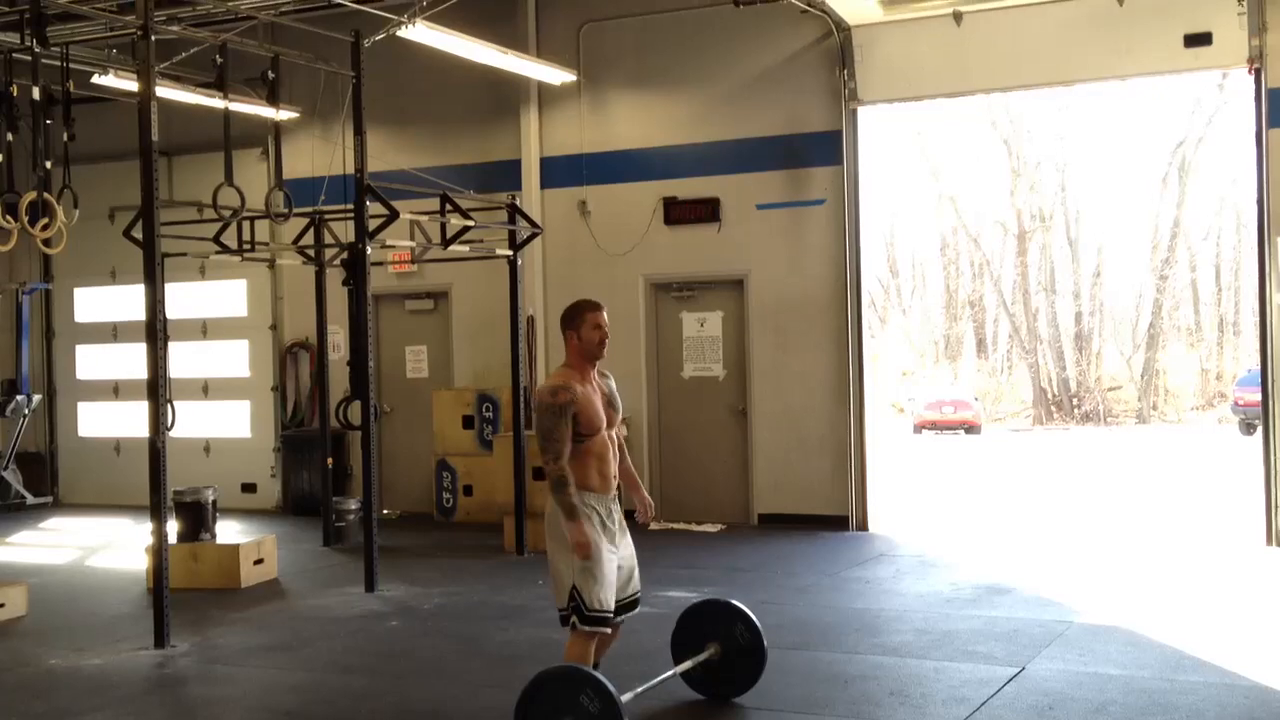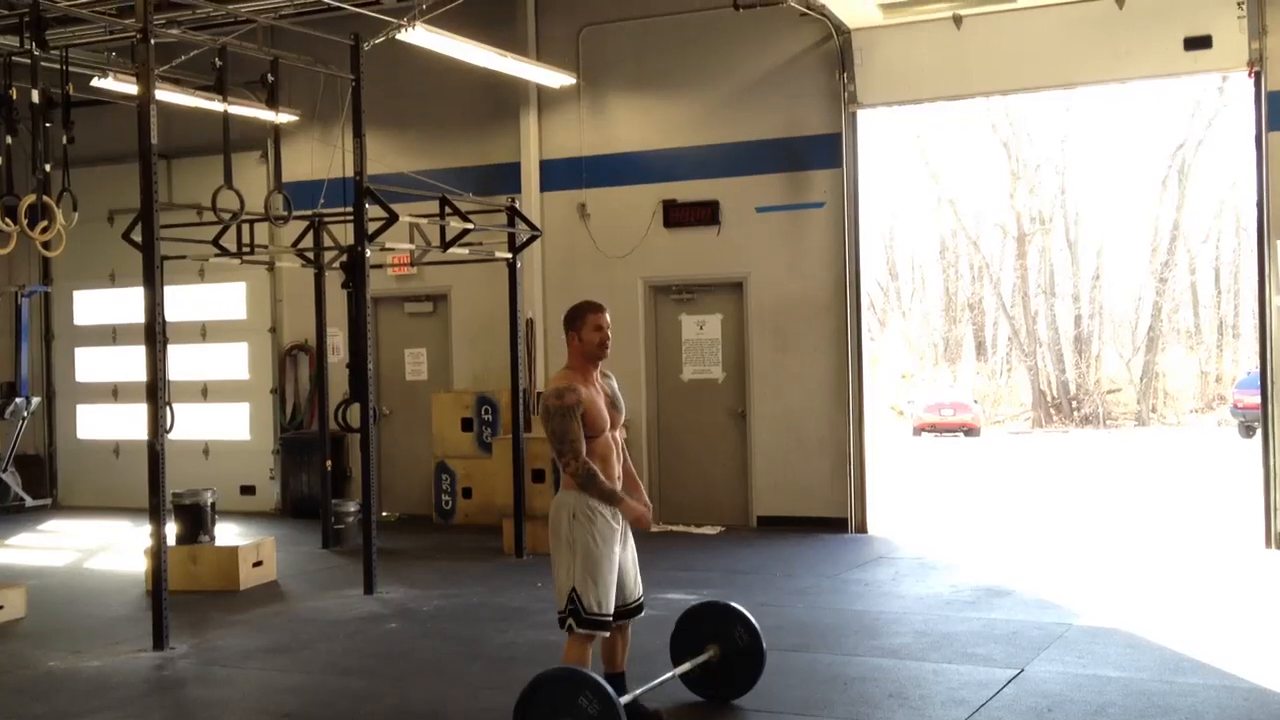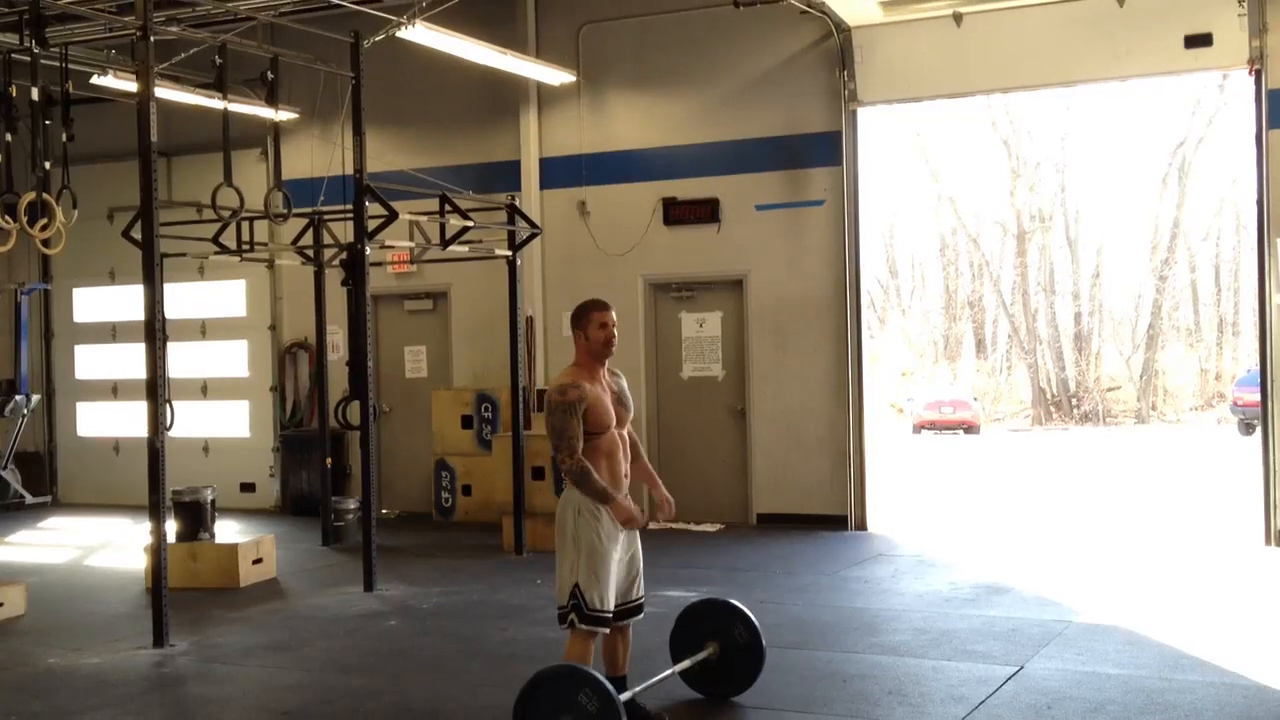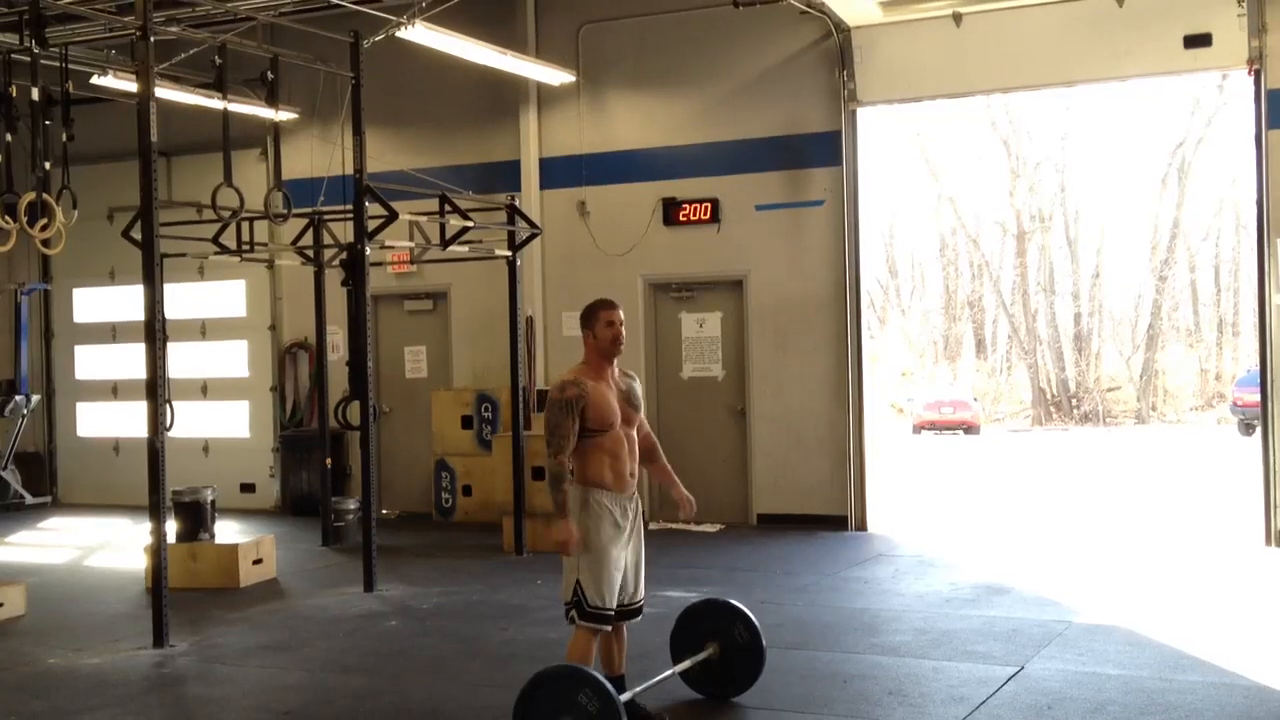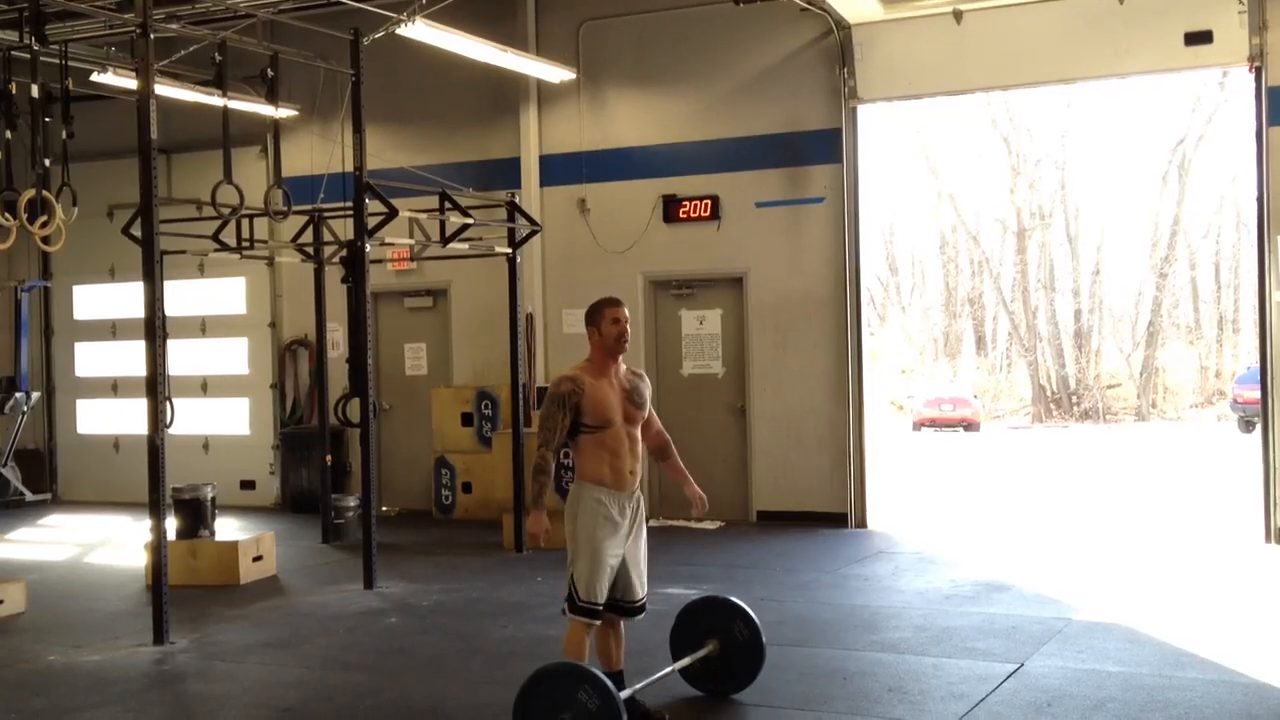
dt=0.2s
person 1, frame 1
left shoulder: (605, 381)
right shoulder: (559, 393)
right elbow: (554, 463)
left wrist: (637, 489)
right wrist: (574, 523)
left hip: (610, 506)
right hip: (581, 510)
left knee: (620, 608)
right knee: (590, 621)
person 1, frame 2
left shoulder: (607, 380)
right shoulder: (564, 392)
right elbow: (575, 462)
left wrist: (637, 490)
right wrist: (624, 503)
left hip: (613, 510)
right hip: (583, 512)
left knee: (625, 611)
right knee: (587, 624)
person 1, frame 3
left shoulder: (616, 379)
right shoulder: (567, 390)
right elbow: (570, 461)
left wrist: (656, 486)
right wrist: (615, 503)
left hip: (619, 508)
right hip: (588, 510)
left knee: (623, 614)
right knee: (588, 620)
person 1, frame 4
left shoulder: (629, 381)
right shoulder: (571, 389)
right elbow: (559, 458)
left wrist: (675, 487)
right wrist: (564, 518)
left hip: (630, 506)
right hip: (595, 507)
left knee: (620, 614)
right knee: (591, 618)
person 1, frame 5
left shoulder: (638, 381)
right shoulder: (571, 386)
left elbow: (656, 437)
right elbow: (546, 450)
left wrist: (688, 483)
right wrist: (537, 510)
left hip: (632, 503)
right hip: (594, 503)
left knee: (618, 610)
right knee: (586, 612)
